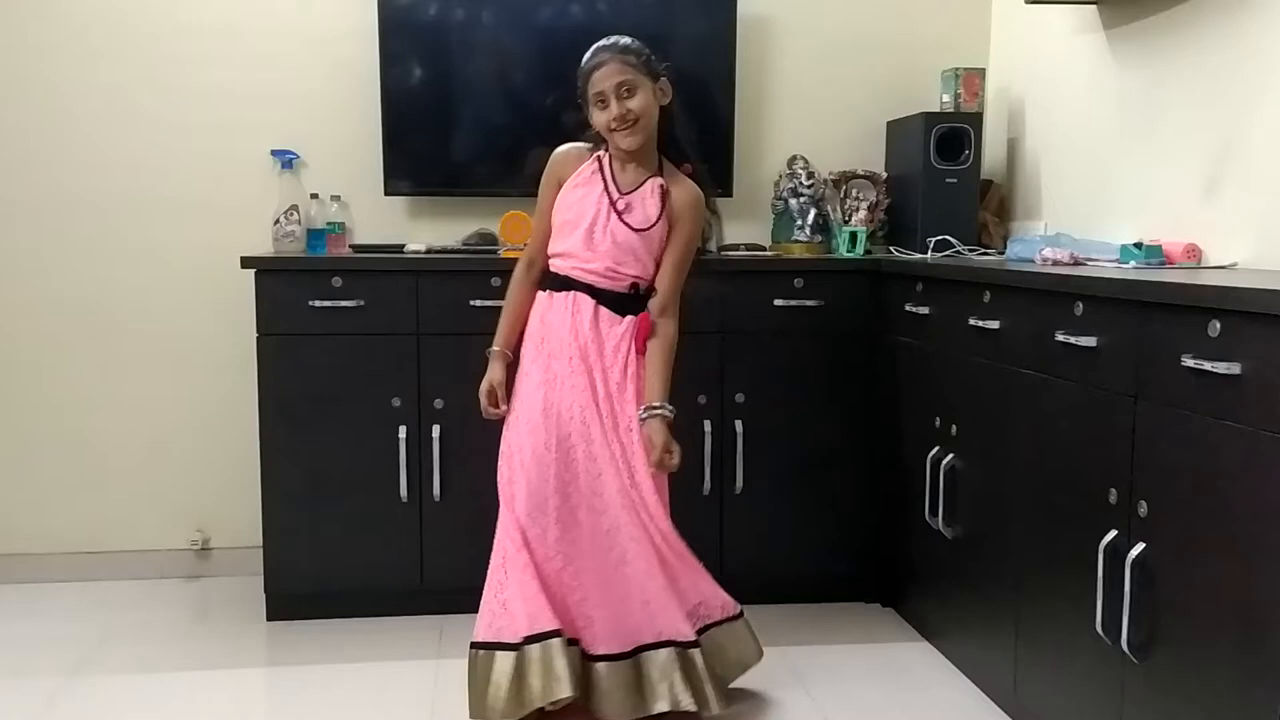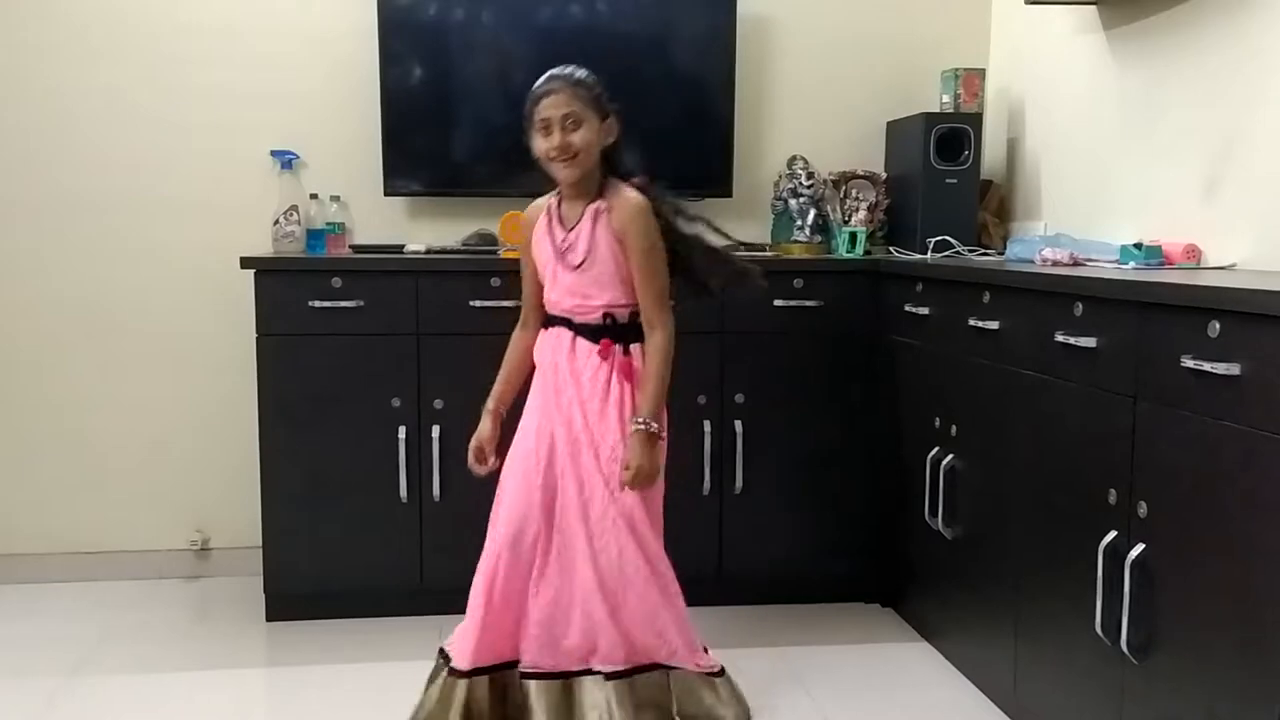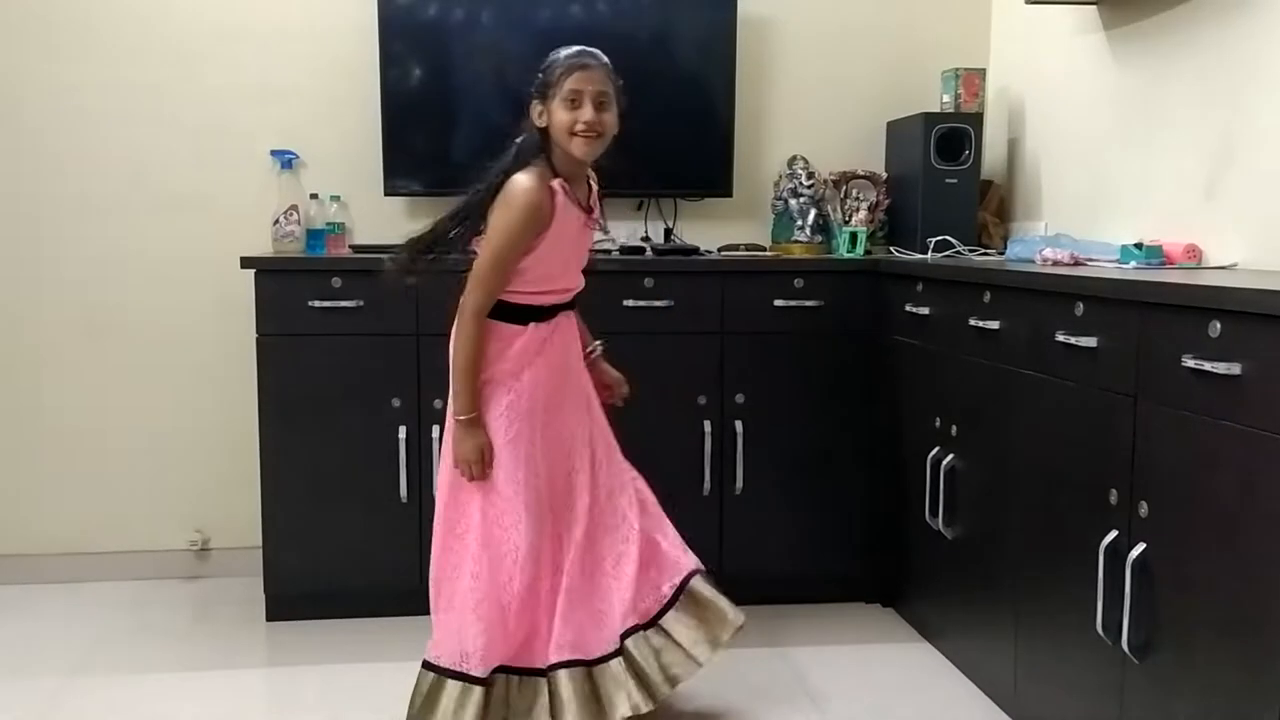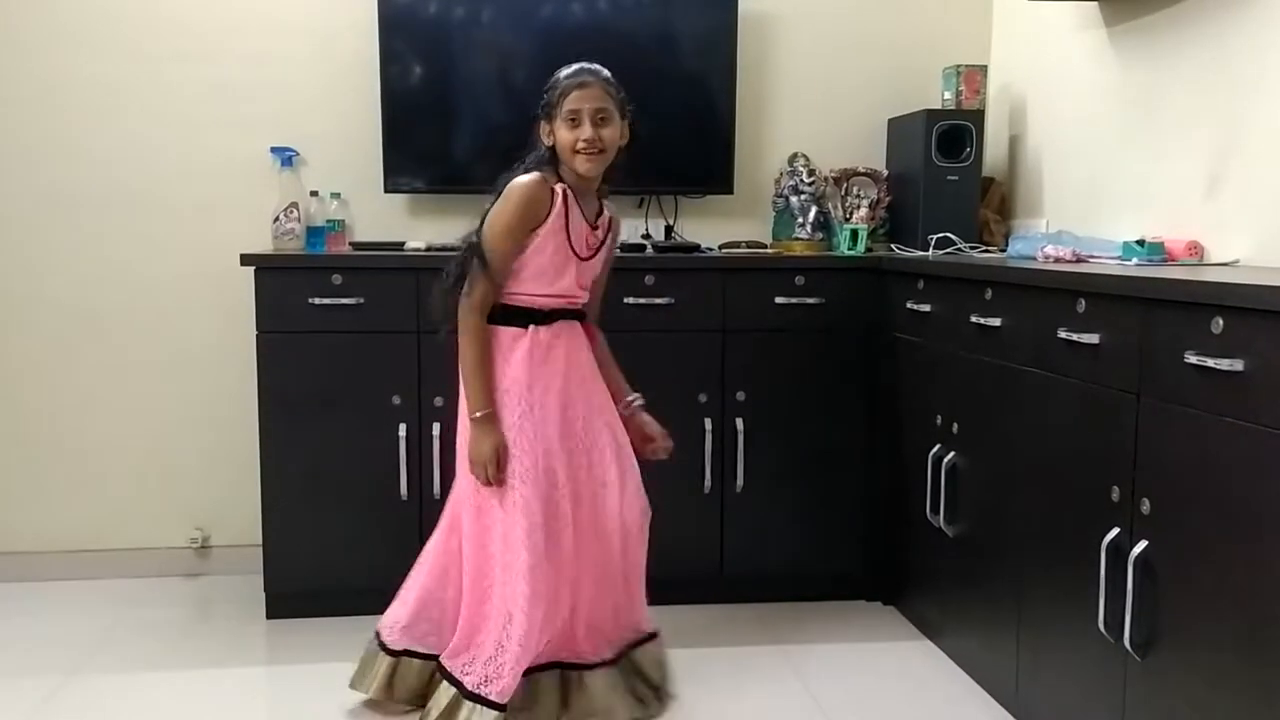
dt=0.5s
person 1, frame 1
left shoulder: (683, 198)
right shoulder: (567, 164)
left elbow: (664, 315)
right elbow: (531, 266)
left wrist: (656, 411)
right wrist: (499, 356)
left hip: (621, 360)
right hip: (551, 350)
left knee: (625, 516)
right knee: (541, 510)
person 1, frame 2
left shoulder: (630, 209)
right shoulder: (539, 218)
left elbow: (659, 325)
right elbow: (532, 323)
left wrist: (645, 429)
right wrist: (492, 414)
left hip: (611, 389)
right hip: (553, 390)
left knee: (613, 548)
right knee: (522, 539)
person 1, frame 3
left shoulder: (584, 185)
right shoulder: (528, 192)
right elbow: (473, 307)
left wrist: (591, 358)
right wrist: (464, 418)
left hip: (554, 359)
right hip: (505, 368)
left knee: (597, 500)
right knee: (508, 527)
person 1, frame 4
left shoulder: (606, 218)
right shoulder: (528, 193)
right elbow: (472, 306)
left wrist: (629, 407)
right wrist: (480, 418)
left hip: (571, 372)
right hip: (511, 375)
left knee: (610, 515)
right knee: (518, 538)
